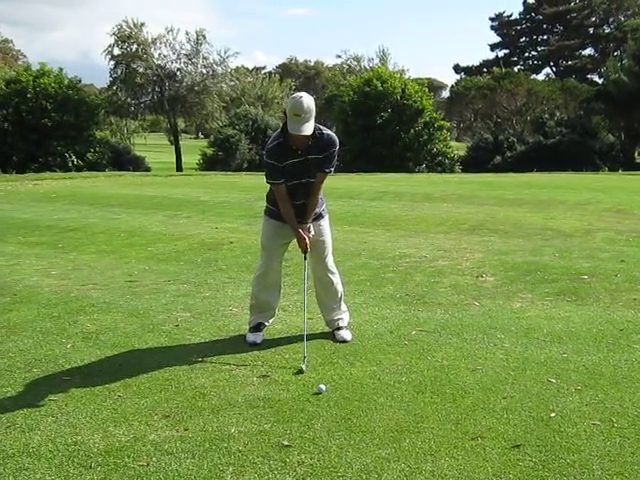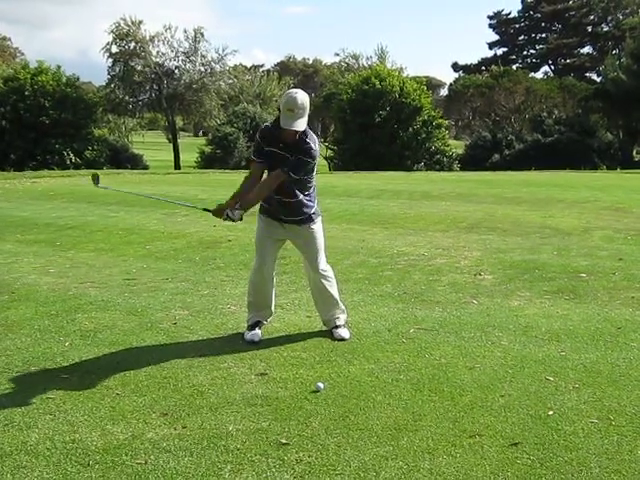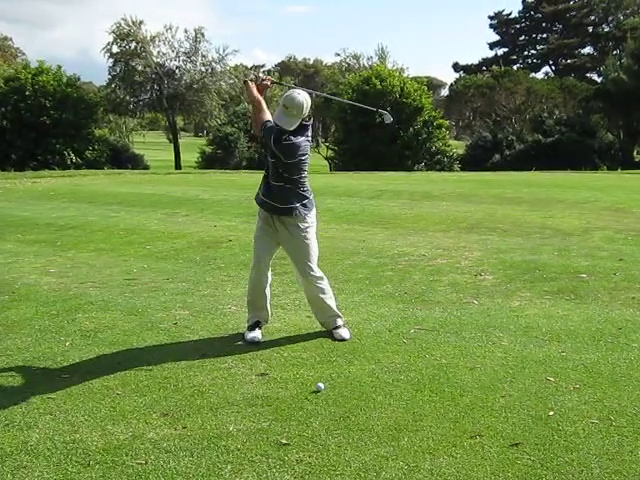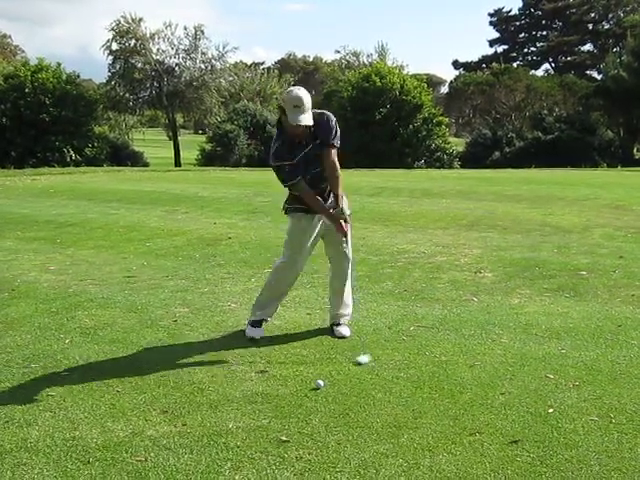
dt=0.5s
person 1, frame 1
left shoulder: (328, 141)
right shoulder: (274, 149)
left elbow: (317, 186)
right elbow: (281, 195)
left wrist: (307, 224)
right wrist: (296, 230)
left hip: (315, 215)
right hip: (279, 216)
left knee: (325, 268)
right knee: (268, 268)
left ankle: (338, 321)
right ankle: (258, 322)
person 1, frame 2
left shoulder: (309, 149)
right shoulder: (266, 133)
left elbow: (272, 182)
right elbow: (255, 173)
left wrist: (240, 209)
right wrist: (231, 202)
left hip: (304, 218)
right hip: (271, 215)
left knee: (318, 269)
right knee: (262, 268)
left ankle: (335, 319)
right ankle: (257, 319)
person 1, frame 3
left shoulder: (290, 143)
right shoulder: (292, 124)
left elbow: (262, 121)
right elbow: (259, 126)
left wrist: (254, 93)
right wrist: (257, 94)
left hip: (296, 216)
right hip: (269, 212)
left knee: (309, 272)
right knee: (259, 267)
left ankle: (333, 320)
right ankle: (256, 320)
person 1, frame 4
left shoulder: (325, 120)
right shoulder: (279, 150)
left elbow: (332, 166)
right elbow: (303, 192)
left wrist: (340, 202)
right wrist: (330, 216)
left hip: (334, 203)
right hip: (303, 211)
left knee: (342, 261)
right knee: (290, 265)
left ankle: (339, 317)
right ankle: (258, 316)
